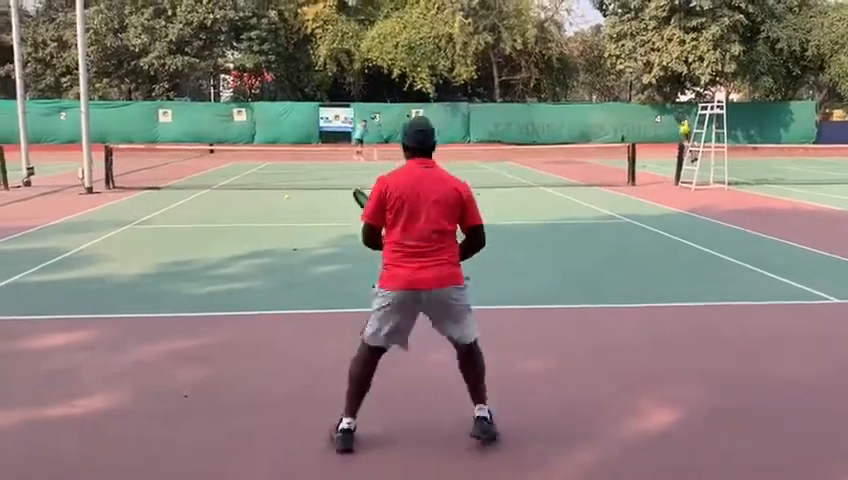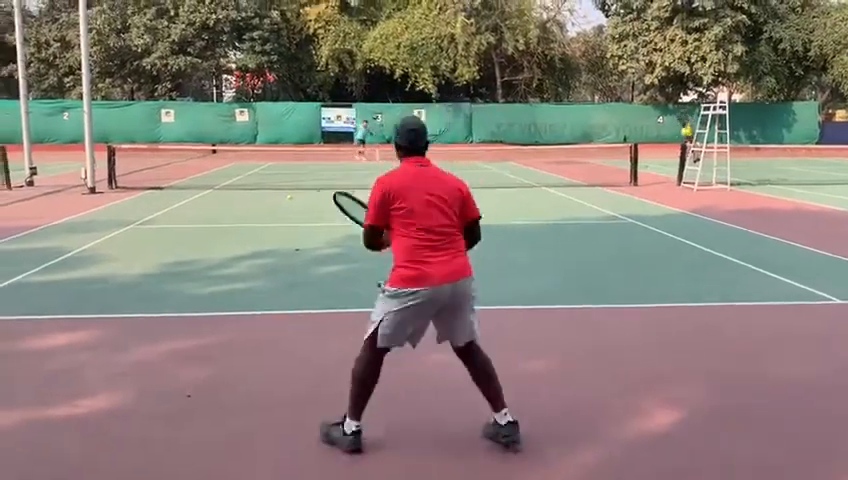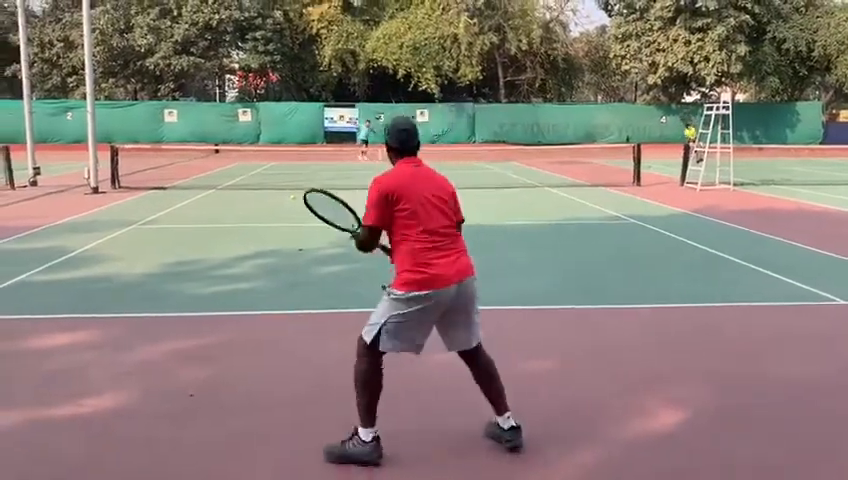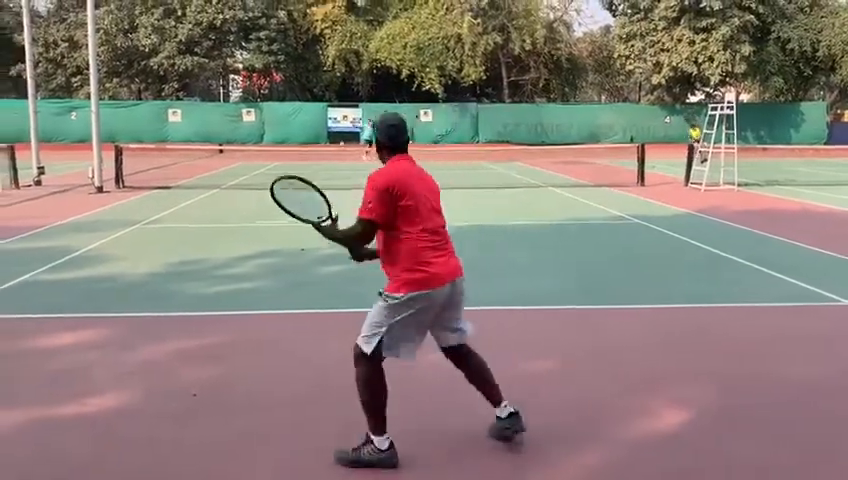
dt=0.1s
person 1, frame 1
left shoulder: (387, 184)
right shoulder: (458, 186)
left elbow: (370, 239)
right elbow: (477, 240)
left hip: (399, 285)
right hip: (447, 284)
left knee: (370, 349)
right knee: (468, 344)
left ankle: (346, 427)
right ankle: (483, 415)
person 1, frame 2
left shoulder: (386, 183)
right shoulder: (455, 183)
left elbow: (371, 241)
right elbow: (473, 235)
left hip: (412, 282)
right hip: (457, 279)
left knee: (372, 349)
right knee: (468, 348)
left ankle: (351, 428)
right ankle: (504, 421)
person 1, frame 3
left shoulder: (385, 183)
right shoulder: (443, 182)
left elbow: (368, 240)
left wrist: (357, 238)
left hip: (420, 284)
right hip: (462, 278)
left knee: (367, 348)
right knee: (472, 351)
left ankle: (366, 439)
right ankle: (507, 424)
person 1, frame 4
left shoulder: (382, 179)
right shoulder: (426, 178)
left elbow: (359, 236)
left wrist: (332, 233)
right wrist: (376, 252)
left hip: (414, 285)
right hip: (450, 277)
left knee: (365, 356)
right knee: (457, 348)
left ankle: (380, 444)
right ankle: (505, 413)
